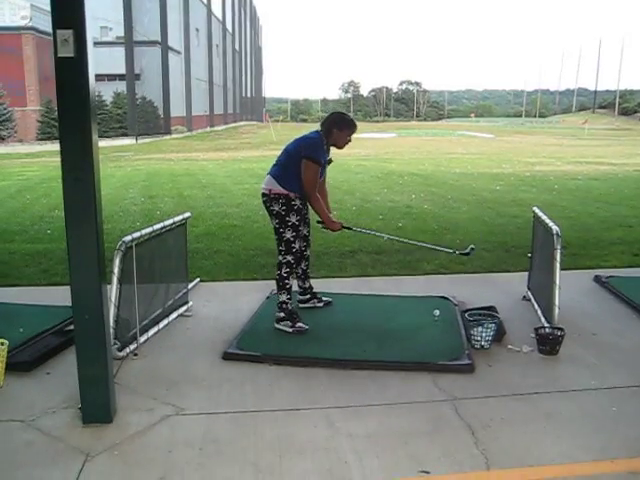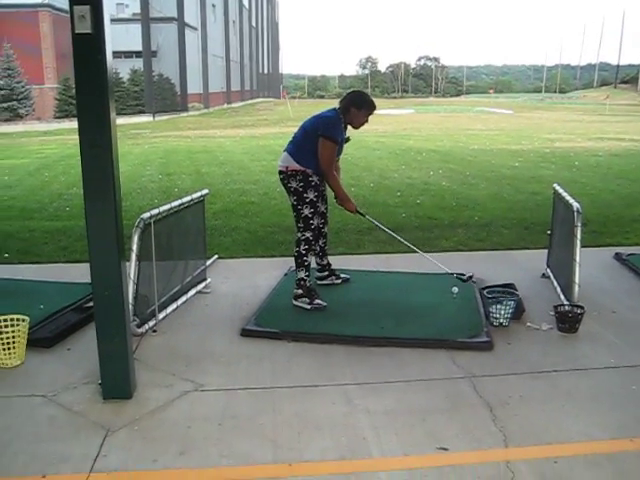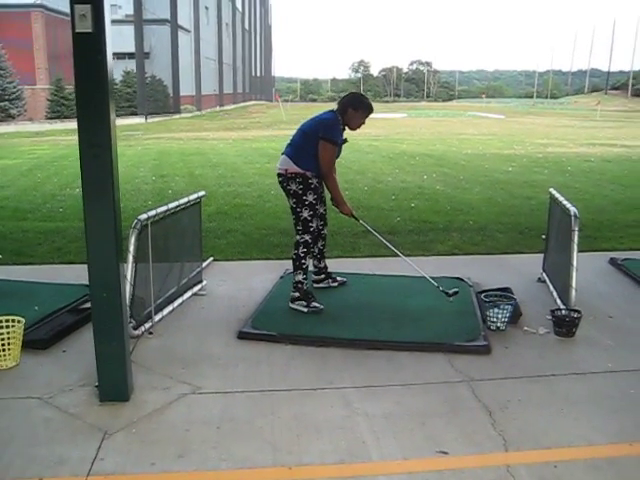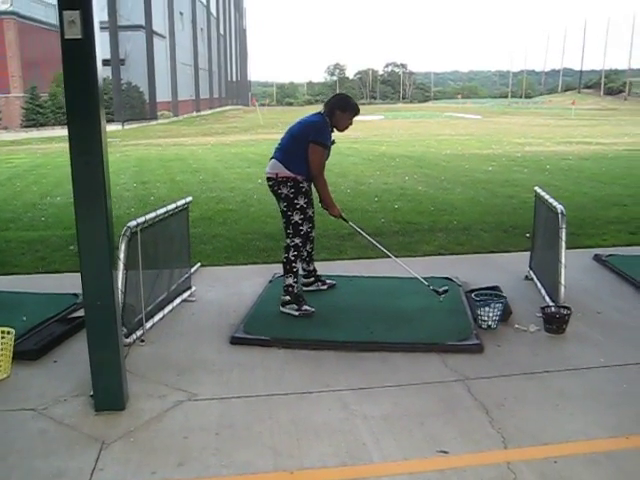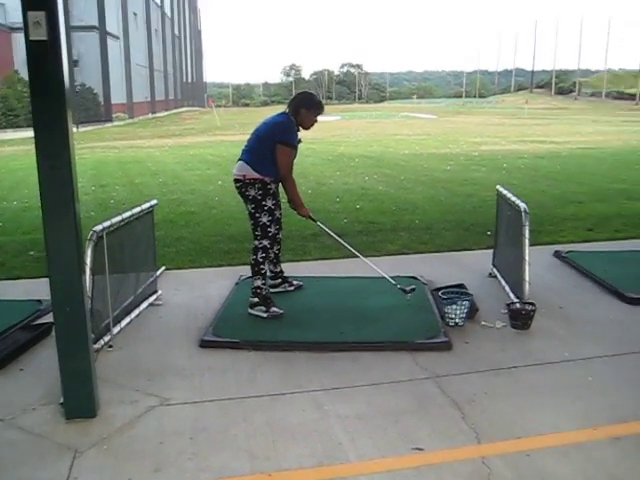
dt=0.5s
person 1, frame 1
left shoulder: (321, 145)
right shoulder: (314, 146)
left elbow: (319, 186)
right elbow: (311, 191)
left wrist: (328, 213)
right wrist: (328, 220)
left hip: (293, 196)
right hip: (279, 196)
left knee: (302, 246)
right knee: (289, 251)
left ankle: (306, 295)
right ankle: (283, 313)
person 1, frame 2
left shoulder: (337, 122)
right shoulder: (331, 124)
left elbow: (333, 163)
right elbow: (327, 170)
left wrist: (339, 192)
right wrist: (345, 199)
left hip: (310, 172)
right hip: (296, 172)
left knee: (320, 222)
right knee: (307, 228)
left ankle: (324, 272)
right ankle: (301, 290)
person 1, frame 3
left shoulder: (333, 122)
right shoulder: (331, 126)
left elbow: (328, 167)
right elbow: (327, 171)
left wrist: (335, 197)
right wrist: (341, 202)
left hip: (307, 174)
right hip: (295, 175)
left knee: (319, 224)
right knee: (306, 231)
left ankle: (321, 275)
right ankle: (298, 293)
person 1, frame 4
left shoulder: (319, 123)
right shoulder: (320, 128)
left elbow: (314, 171)
right elbow: (317, 174)
left wrist: (324, 199)
right wrist: (330, 204)
left hip: (294, 178)
right hip: (285, 179)
left knee: (307, 228)
right knee: (296, 234)
left ankle: (309, 277)
right ankle: (289, 296)
person 1, frame 5
left shoulder: (283, 122)
right shoulder: (286, 128)
left elbow: (280, 170)
right elbow: (286, 174)
left wrist: (292, 199)
right wrist: (299, 205)
left hip: (260, 179)
right hip: (253, 180)
left knee: (274, 230)
right knee: (265, 235)
left ankle: (276, 278)
right ankle: (258, 298)
